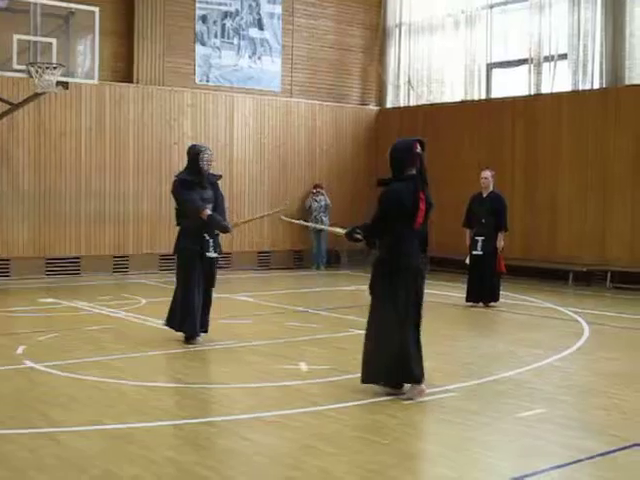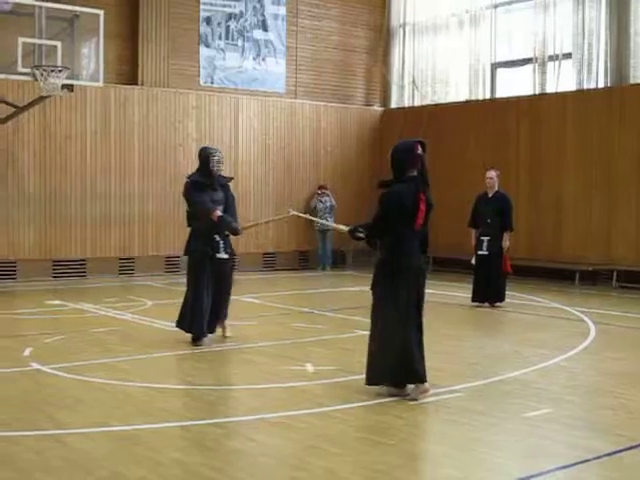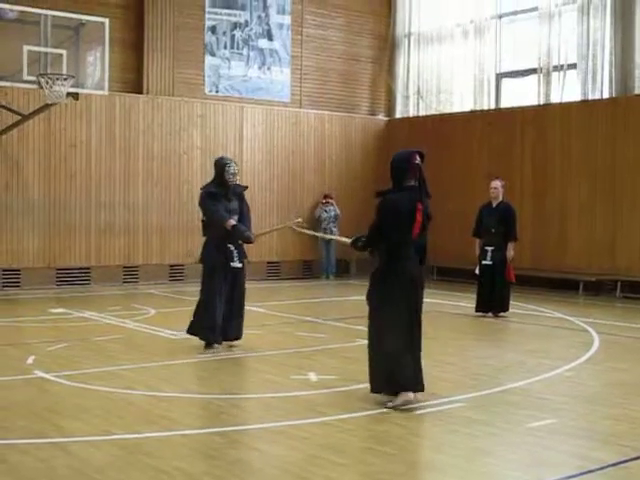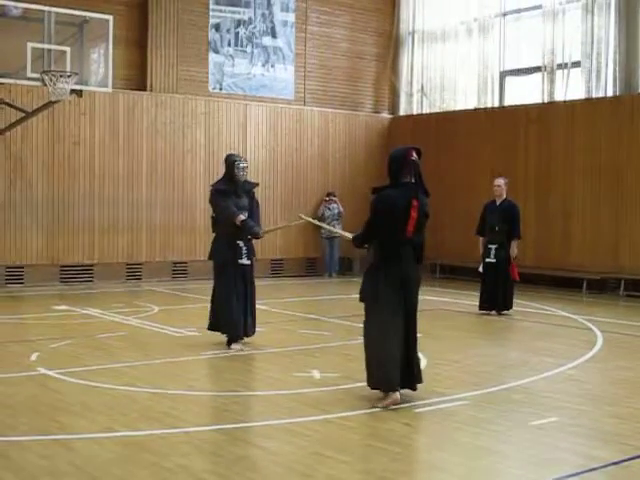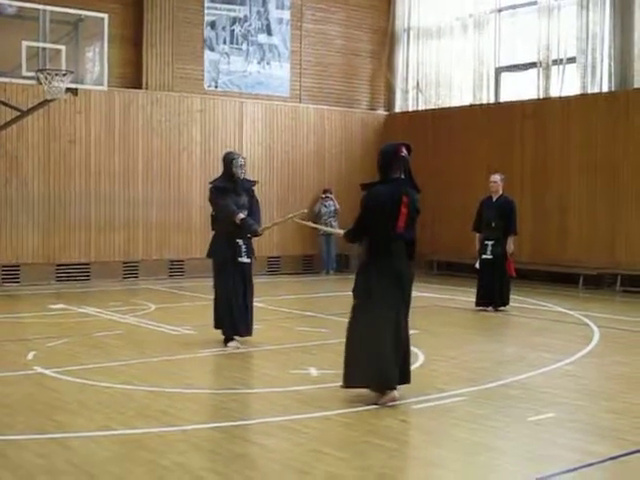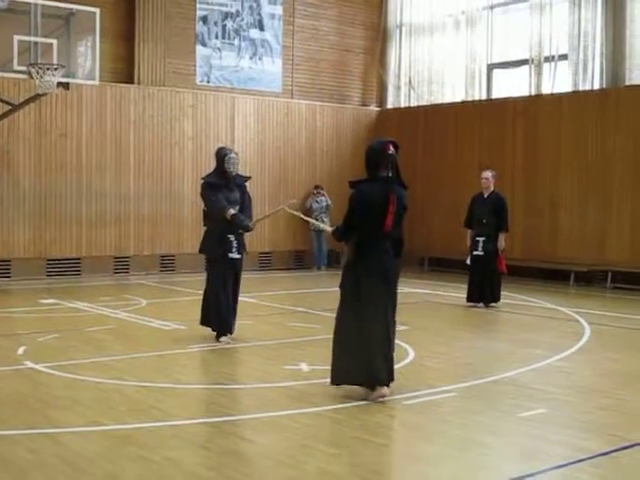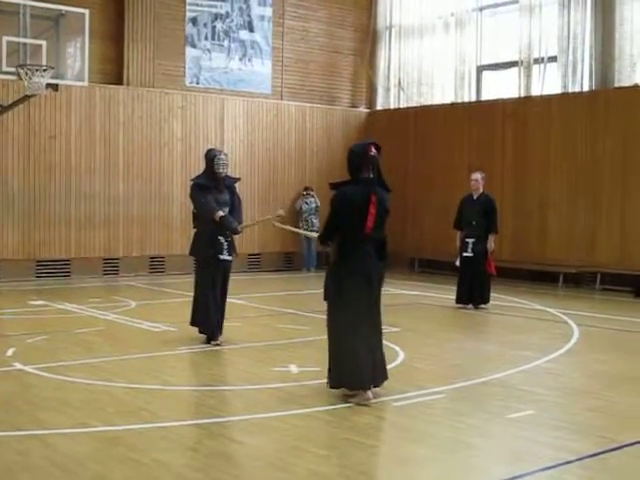
dt=0.3s
person 1, frame 1
left shoulder: (393, 192)
right shoulder: (422, 191)
left elbow: (378, 226)
left wrist: (356, 232)
right wrist: (366, 232)
left hip: (395, 262)
right hip: (415, 260)
left knee: (394, 318)
right knee: (408, 317)
left ankle: (414, 379)
right ankle: (395, 379)
person 1, frame 2
left shoulder: (394, 193)
right shoulder: (423, 192)
left elbow: (379, 226)
left wrist: (359, 231)
right wrist: (368, 231)
left hip: (396, 262)
right hip: (415, 261)
left knee: (395, 318)
right knee: (409, 317)
left ankle: (417, 378)
right ankle: (398, 379)
person 1, frame 3
left shoulder: (391, 202)
right shoulder: (422, 202)
left elbow: (376, 235)
left wrist: (360, 243)
right wrist: (370, 242)
left hip: (392, 271)
right hip: (413, 270)
left knee: (389, 327)
right knee: (408, 326)
left ankle: (401, 387)
right ankle: (407, 385)
person 1, frame 4
left shoulder: (385, 198)
right shoulder: (421, 199)
left elbow: (371, 232)
right elbow: (416, 233)
left wrist: (358, 240)
left hip: (387, 268)
right hip: (410, 268)
left knee: (383, 326)
right knee: (404, 323)
left ankle: (391, 387)
right ankle: (405, 378)
person 1, frame 5
left shoulder: (375, 194)
right shoulder: (411, 195)
left elbow: (360, 230)
right elbow: (407, 229)
left wrist: (349, 235)
left hip: (379, 265)
right hip: (402, 265)
left knee: (375, 322)
right knee: (395, 321)
left ankle: (387, 385)
right ankle: (391, 380)
person 1, frame 6
left shoulder: (363, 193)
right shoulder: (399, 193)
left elbow: (348, 228)
right elbow: (394, 227)
left wrist: (337, 233)
left hip: (365, 263)
right hip: (389, 262)
left knee: (363, 320)
right knee: (382, 319)
left ankle: (377, 381)
right ankle: (380, 377)
person 1, frame 7
left shoulder: (344, 194)
right shoulder: (381, 195)
left elbow: (330, 231)
right elbow: (377, 230)
left wrist: (324, 239)
left hip: (348, 265)
right hip: (373, 265)
left knee: (349, 324)
right knee: (367, 321)
left ankle: (361, 385)
right ankle: (366, 379)
person 2, frame 1
left shoulder: (212, 181)
right shoulder: (182, 183)
left elbow: (219, 205)
right elbow: (196, 206)
left wrist: (221, 222)
right wrist: (215, 221)
left hip: (209, 238)
right hip: (190, 239)
left knee: (206, 283)
right knee: (190, 285)
left ankle: (197, 326)
right ankle: (190, 331)
person 2, frame 2
left shoulder: (223, 184)
right shoulder: (194, 185)
left elbow: (230, 206)
right elbow: (206, 208)
left wrist: (232, 223)
right wrist: (225, 222)
left hip: (221, 239)
right hip: (201, 240)
left knee: (223, 283)
right knee: (200, 286)
left ankle: (218, 320)
right ankle: (198, 332)
person 2, frame 3
left shoulder: (238, 193)
right shoulder: (209, 195)
left elbow: (245, 216)
right elbow: (220, 217)
left wrist: (245, 232)
right wrist: (239, 230)
left hip: (235, 248)
right hip: (216, 249)
left knee: (235, 293)
right knee: (214, 293)
left ankle: (228, 334)
right ankle: (210, 338)
person 2, frame 4
left shoulder: (248, 190)
right shoulder: (219, 192)
left elbow: (254, 212)
right elbow: (230, 213)
left wrist: (255, 228)
right wrist: (248, 226)
left hip: (244, 245)
right hip: (225, 246)
left knee: (245, 289)
right knee: (228, 290)
left ankle: (238, 332)
right ankle: (233, 335)
person 2, frame 5
left shoulder: (247, 188)
right shoulder: (218, 190)
left elbow: (254, 210)
right elbow: (229, 210)
left wrist: (254, 226)
right wrist: (247, 223)
left hip: (243, 243)
right hip: (224, 244)
left knee: (243, 288)
right knee: (227, 289)
left ankle: (236, 329)
right ankle: (229, 334)
person 2, frame 6
left shoulder: (240, 184)
right shoulder: (210, 185)
left elbow: (246, 206)
right elbow: (220, 206)
left wrist: (245, 222)
right wrist: (238, 219)
left hip: (235, 239)
right hip: (217, 240)
left knee: (232, 284)
right knee: (218, 284)
left ankle: (224, 325)
right ankle: (221, 329)
person 2, frame 7
left shoulder: (230, 185)
right shoulder: (199, 187)
left elbow: (236, 208)
right elbow: (208, 208)
left wrist: (234, 224)
right wrist: (226, 221)
left hip: (225, 241)
right hip: (206, 241)
left knee: (220, 287)
right knee: (208, 286)
left ankle: (213, 328)
right ankle: (211, 332)
person 3, frame 1
left shoulder: (498, 199)
right shoulder: (474, 198)
left elbow: (502, 222)
right elbow: (468, 219)
left wrist: (500, 239)
right wrist: (468, 237)
left hip: (491, 239)
right hip: (476, 238)
left knee: (490, 269)
right knee: (475, 268)
left ankle: (488, 298)
right ankle: (475, 297)
person 3, frame 2
left shoulder: (503, 199)
right shoulder: (480, 198)
left elbow: (508, 222)
right elbow: (474, 219)
left wrist: (506, 239)
right wrist: (473, 237)
left hip: (497, 239)
right hip: (482, 238)
left knee: (496, 269)
right knee: (481, 268)
left ankle: (494, 298)
right ankle: (481, 297)
person 3, frame 3
left shoulder: (507, 209)
right shoulder: (484, 208)
left elbow: (511, 232)
right elbow: (478, 230)
left wrist: (510, 249)
right wrist: (477, 247)
left hip: (501, 249)
right hip: (486, 248)
left knee: (500, 279)
right knee: (484, 278)
left ankle: (497, 308)
right ankle: (485, 307)
person 3, frame 4
left shoulder: (511, 207)
right shoulder: (488, 206)
left elbow: (515, 230)
right elbow: (482, 228)
left wrist: (514, 247)
right wrist: (481, 245)
left hip: (504, 247)
right hip: (489, 246)
left knee: (504, 277)
right knee: (488, 276)
left ankle: (501, 306)
right ankle: (488, 305)
person 3, frame 5
left shoulder: (508, 203)
right shoulder: (484, 202)
left elbow: (511, 226)
right elbow: (478, 224)
left wrist: (510, 243)
right wrist: (477, 241)
left hip: (501, 243)
right hip: (486, 242)
left knee: (500, 273)
right knee: (484, 272)
left ankle: (498, 302)
right ankle: (485, 301)
person 3, frame 6
left shoulder: (499, 199)
right shoulder: (476, 199)
left elbow: (503, 223)
right elbow: (469, 221)
left wrist: (501, 240)
right wrist: (469, 238)
left hip: (492, 239)
right hip: (477, 239)
left knee: (491, 269)
right knee: (475, 268)
left ankle: (489, 298)
right ankle: (476, 297)
person 3, frame 7
left shoulder: (488, 201)
right shoulder: (465, 200)
left elbow: (492, 225)
right elbow: (459, 222)
left wrist: (491, 242)
right wrist: (458, 239)
left hip: (482, 241)
right hip: (467, 240)
left knee: (481, 271)
right knee: (465, 270)
left ankle: (478, 300)
right ankle: (465, 299)
